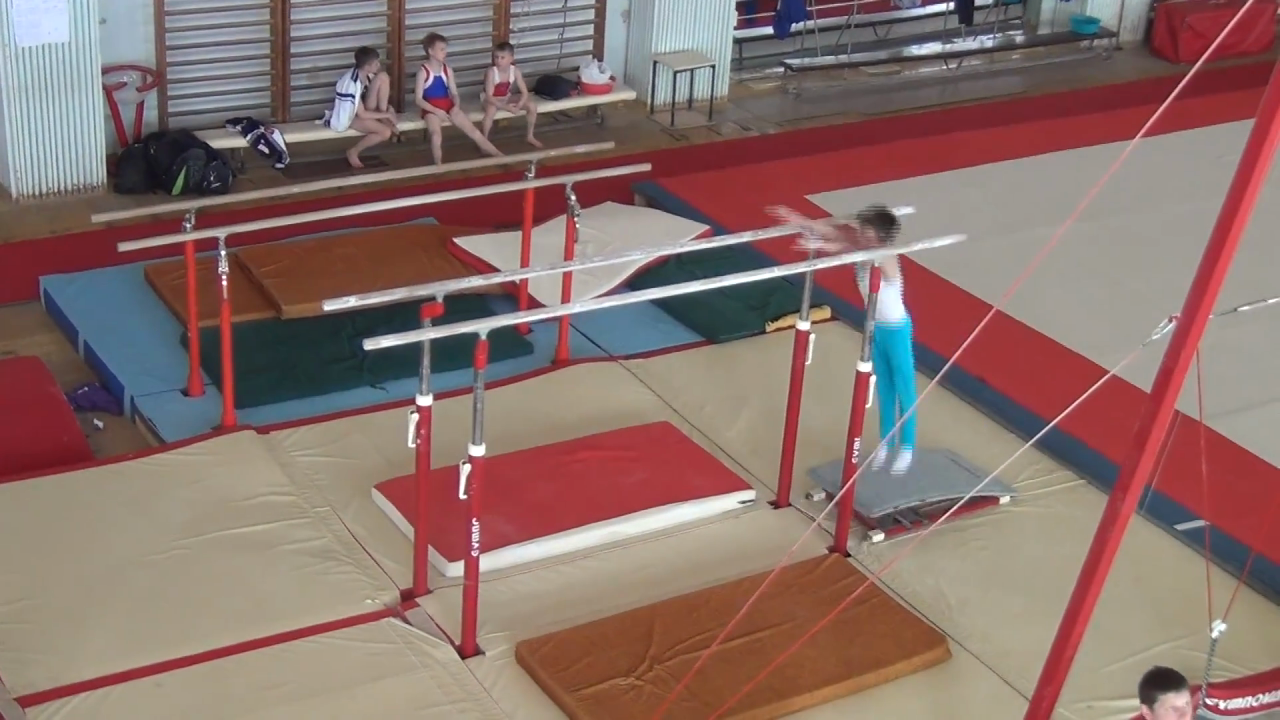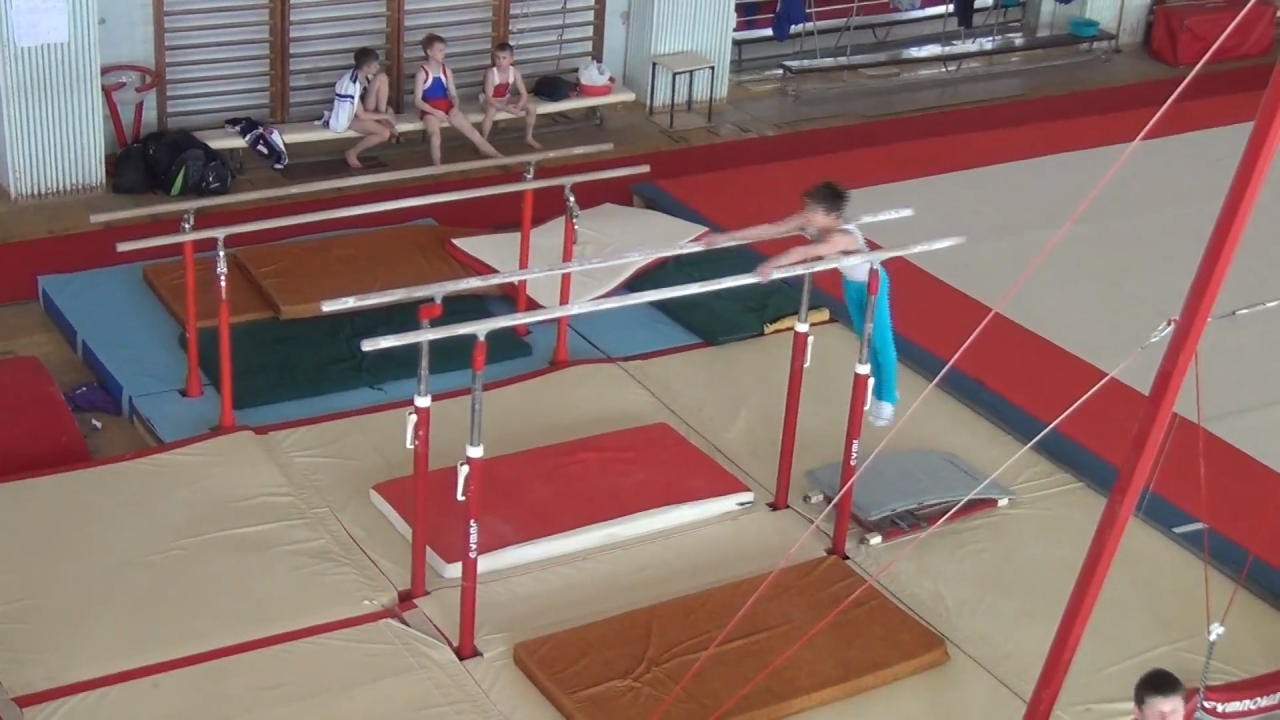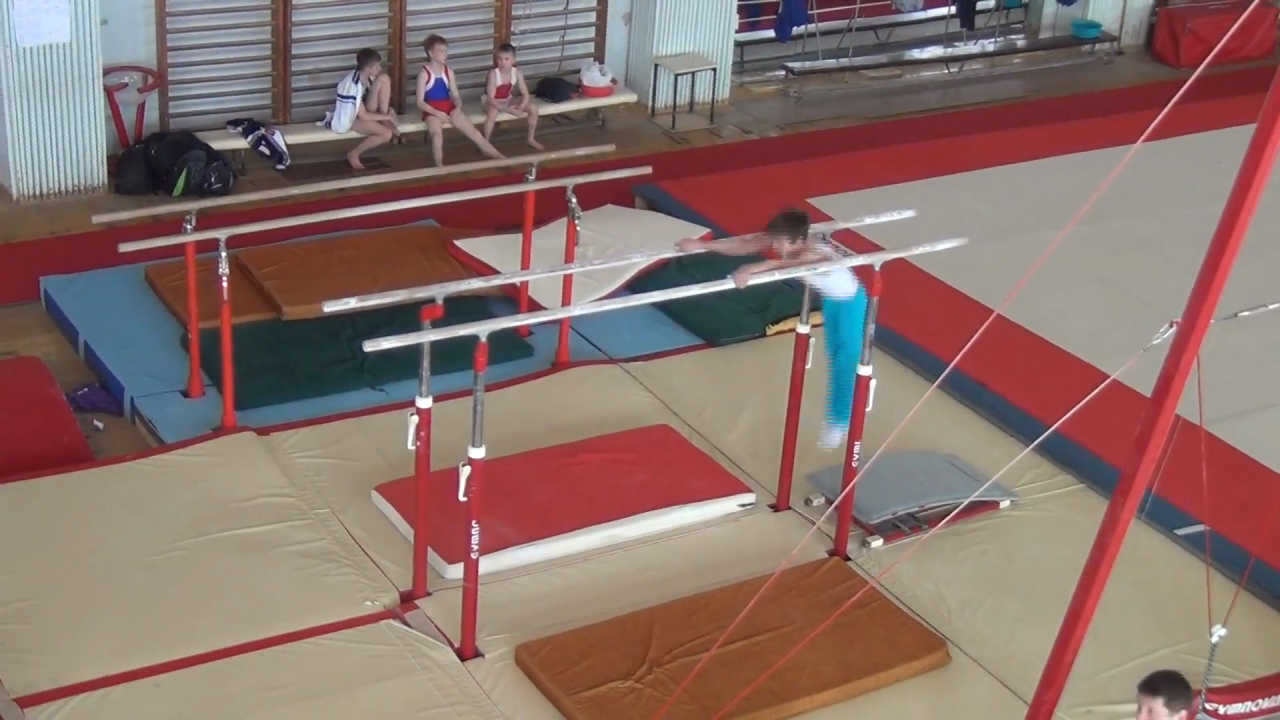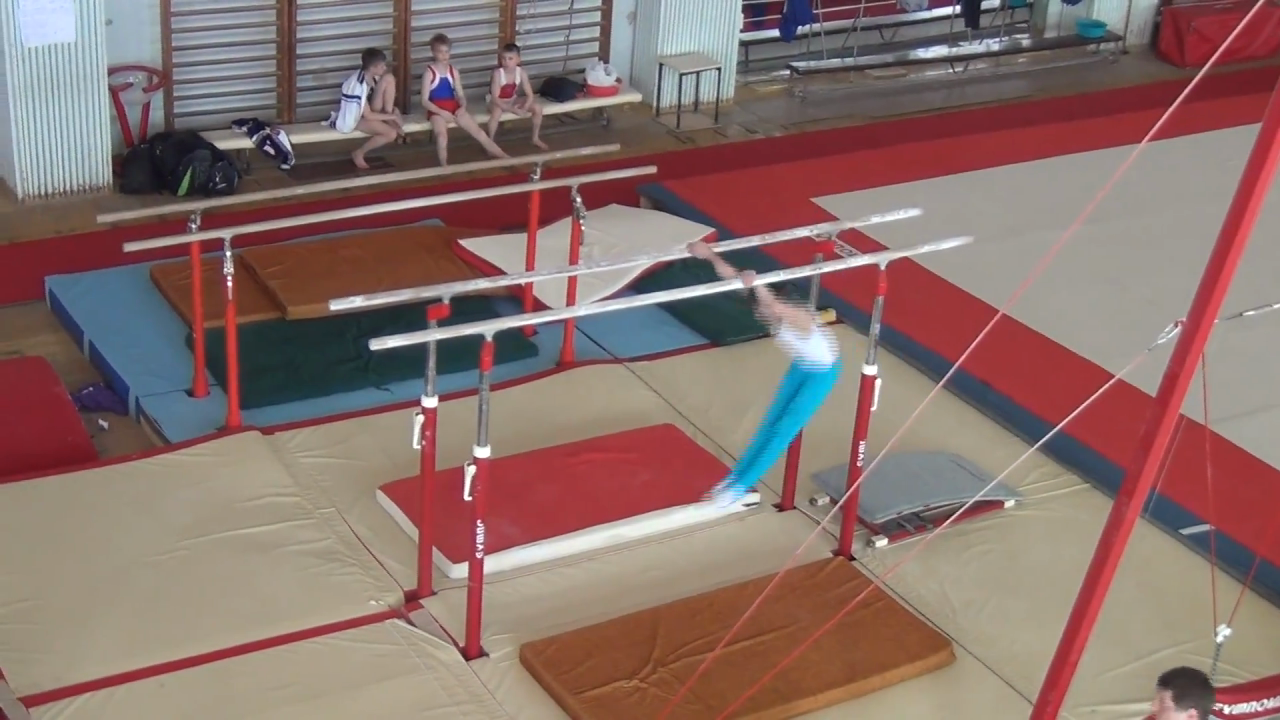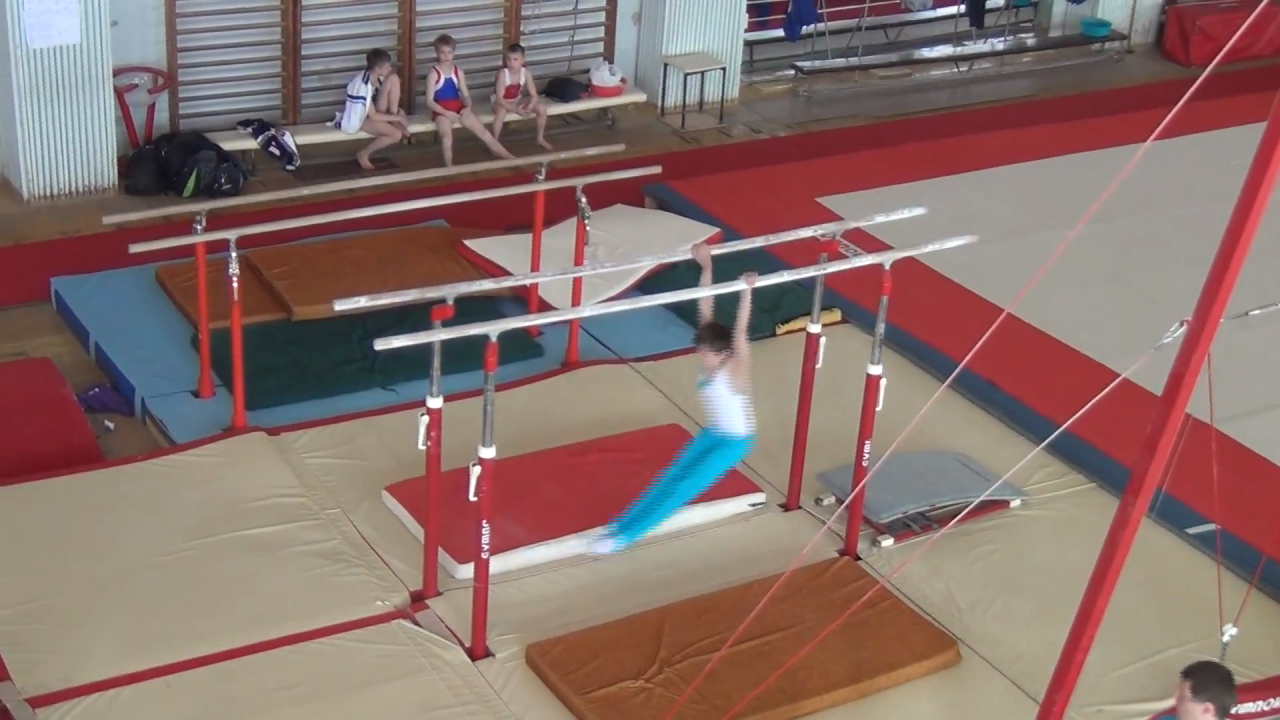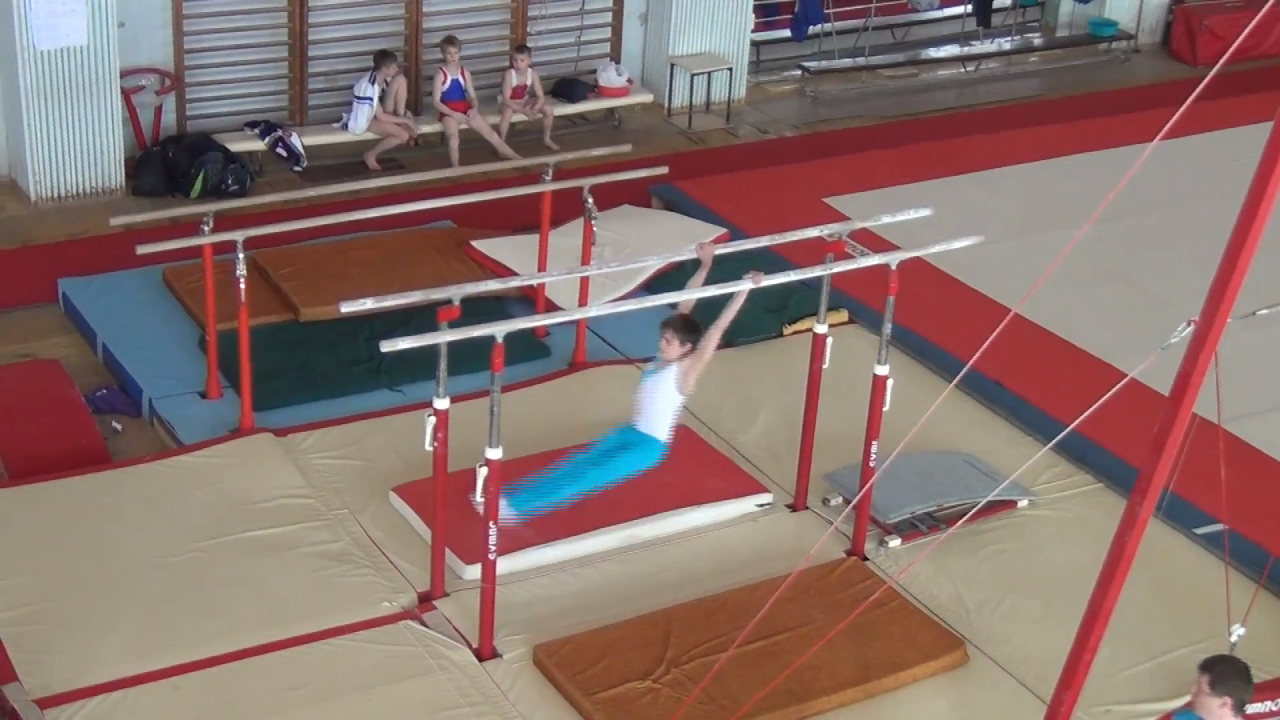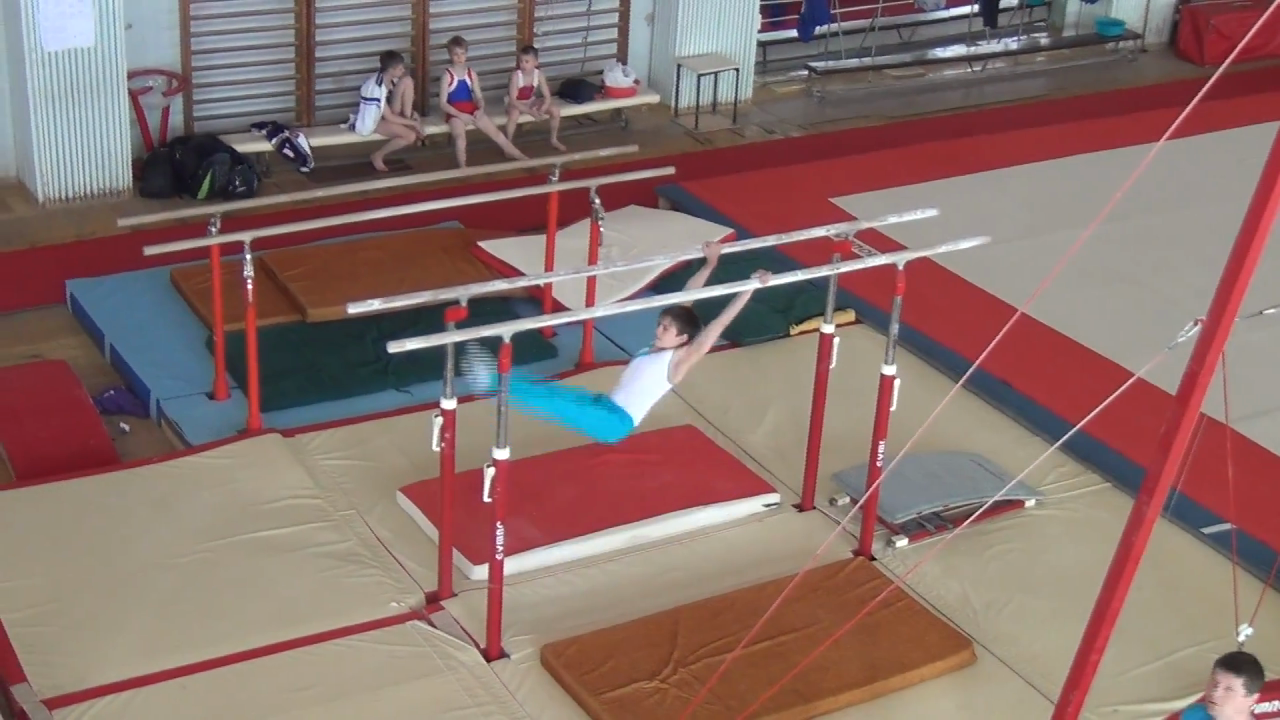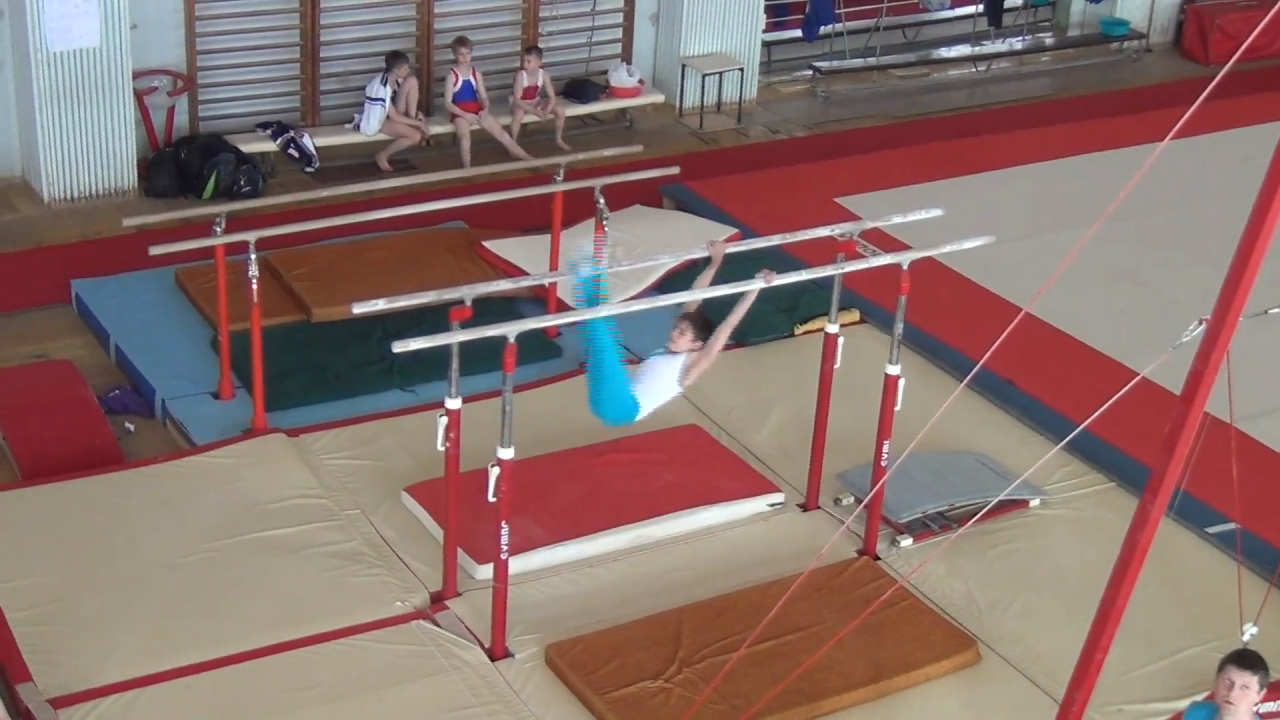
dt=0.2s
person 1, frame 1
left shoulder: (886, 260)
right shoulder: (859, 249)
left elbow: (863, 252)
right elbow: (832, 232)
left wrist: (819, 245)
right wrist: (797, 220)
left hip: (895, 330)
right hip: (876, 326)
left knee: (903, 390)
right knee: (884, 389)
left ankle: (906, 447)
right ankle: (888, 443)
person 1, frame 2
left shoulder: (842, 237)
right shoulder: (808, 221)
left elbow: (809, 252)
right elbow: (770, 230)
left wrist: (772, 264)
right wrist: (726, 237)
left hip: (872, 283)
right hip: (851, 283)
left knee: (881, 342)
right knee: (867, 341)
left ankle: (886, 397)
right ankle: (883, 392)
person 1, frame 3
left shoulder: (814, 255)
right shoulder: (783, 244)
left elbow: (780, 265)
right elbow: (742, 245)
left wrist: (751, 270)
right wrist: (701, 245)
left hip: (849, 301)
right hip: (830, 300)
left knee: (846, 362)
right knee: (836, 360)
left ankle: (840, 420)
right ankle: (835, 419)
person 1, frame 4
left shoulder: (795, 317)
right shoulder: (774, 311)
left elbow: (772, 304)
right elbow: (733, 276)
left wrist: (755, 286)
right wrist: (709, 255)
left hip: (822, 371)
right hip: (801, 366)
left knee: (785, 425)
right knee: (771, 424)
left ankle: (740, 484)
right ankle: (737, 480)
person 1, frame 5
left shoulder: (736, 370)
right shoulder: (710, 363)
left elbow: (740, 334)
right elbow: (706, 310)
left wrist: (746, 293)
right wrist: (707, 266)
left hip: (734, 442)
right hip: (712, 435)
left knee: (681, 487)
right knee: (669, 481)
left ankle: (622, 535)
right ankle: (618, 531)
person 1, frame 6
left shoulder: (688, 369)
right shoulder: (666, 357)
left elbow: (716, 330)
right elbow: (685, 308)
left wrist: (744, 290)
right wrist: (705, 265)
left hip: (650, 445)
right hip: (631, 433)
left knee: (590, 475)
right knee: (576, 466)
left ankle: (515, 505)
right ankle: (510, 500)
person 1, frame 7
left shoulder: (680, 360)
right shoulder: (657, 347)
left elbow: (717, 326)
right elbow: (684, 303)
left wrist: (751, 288)
right wrist: (710, 264)
left hip: (616, 422)
right hip: (605, 405)
left knee: (564, 406)
right knee: (557, 396)
left ankle: (492, 380)
right ankle: (491, 381)
person 1, frame 8
left shoulder: (696, 362)
right shoulder: (668, 351)
left elbow: (726, 328)
right elbow: (692, 300)
left wrist: (755, 289)
right wrist: (714, 263)
left hip: (625, 408)
left knee: (606, 347)
